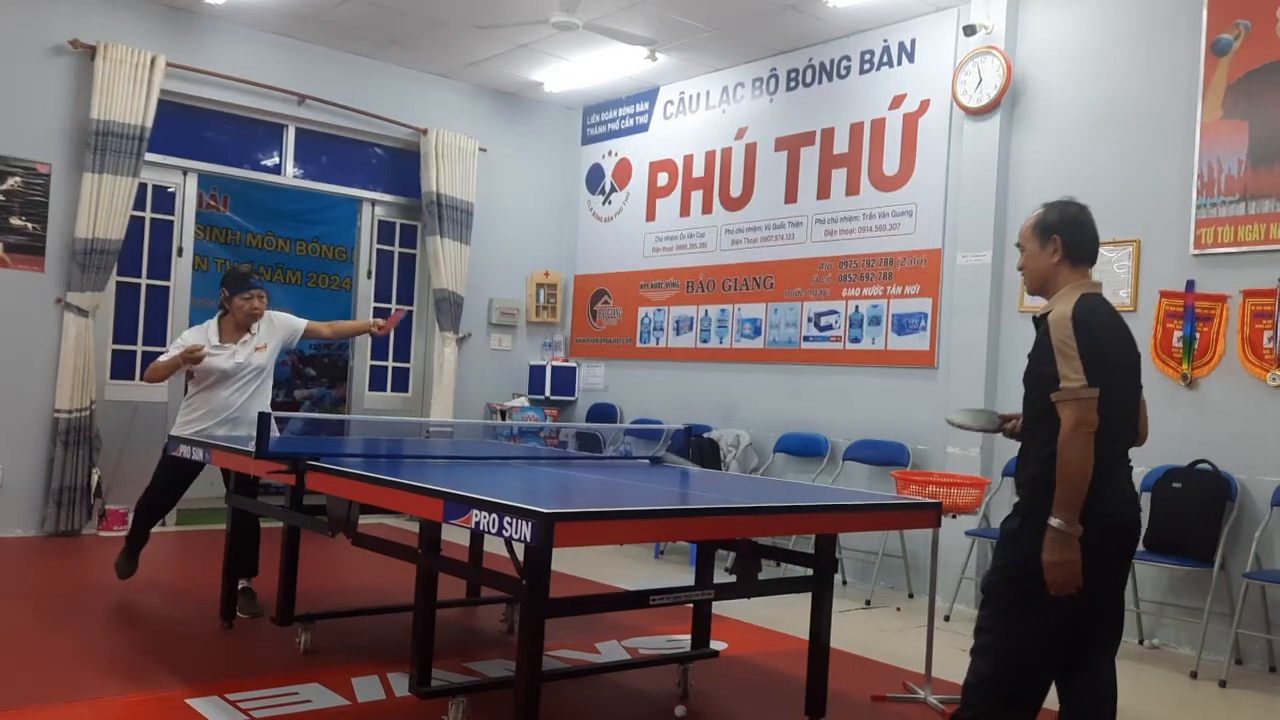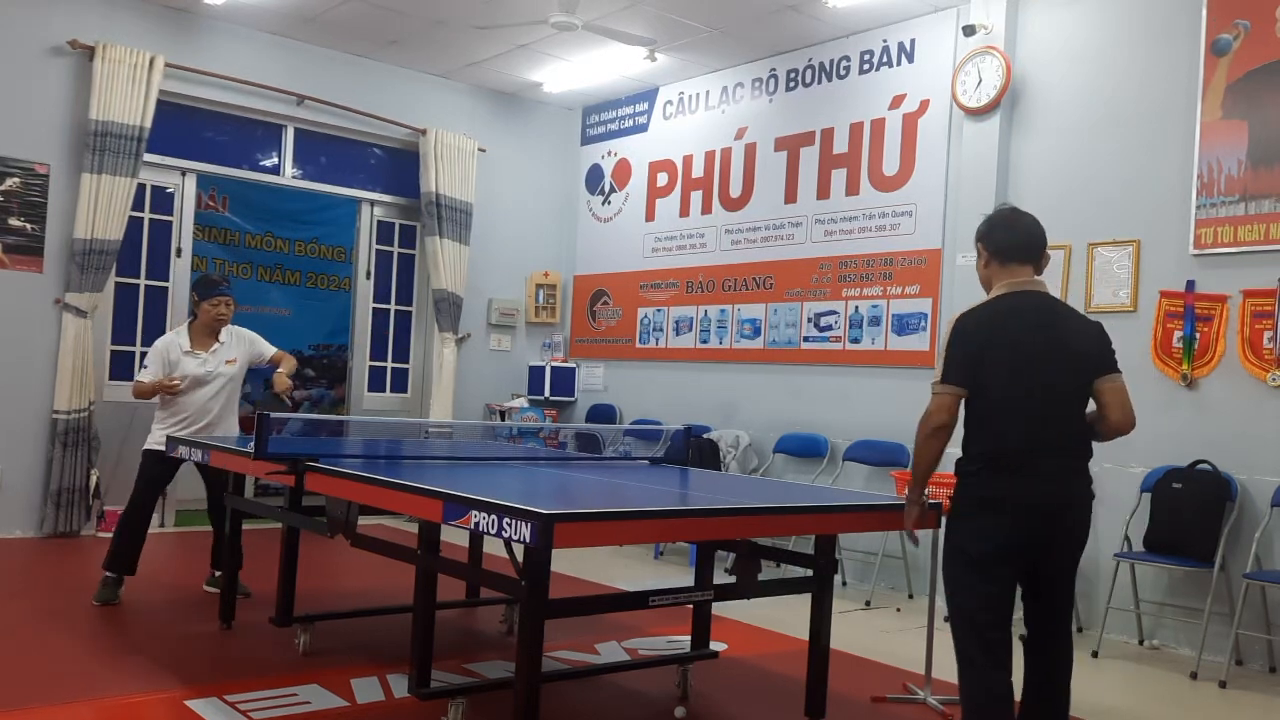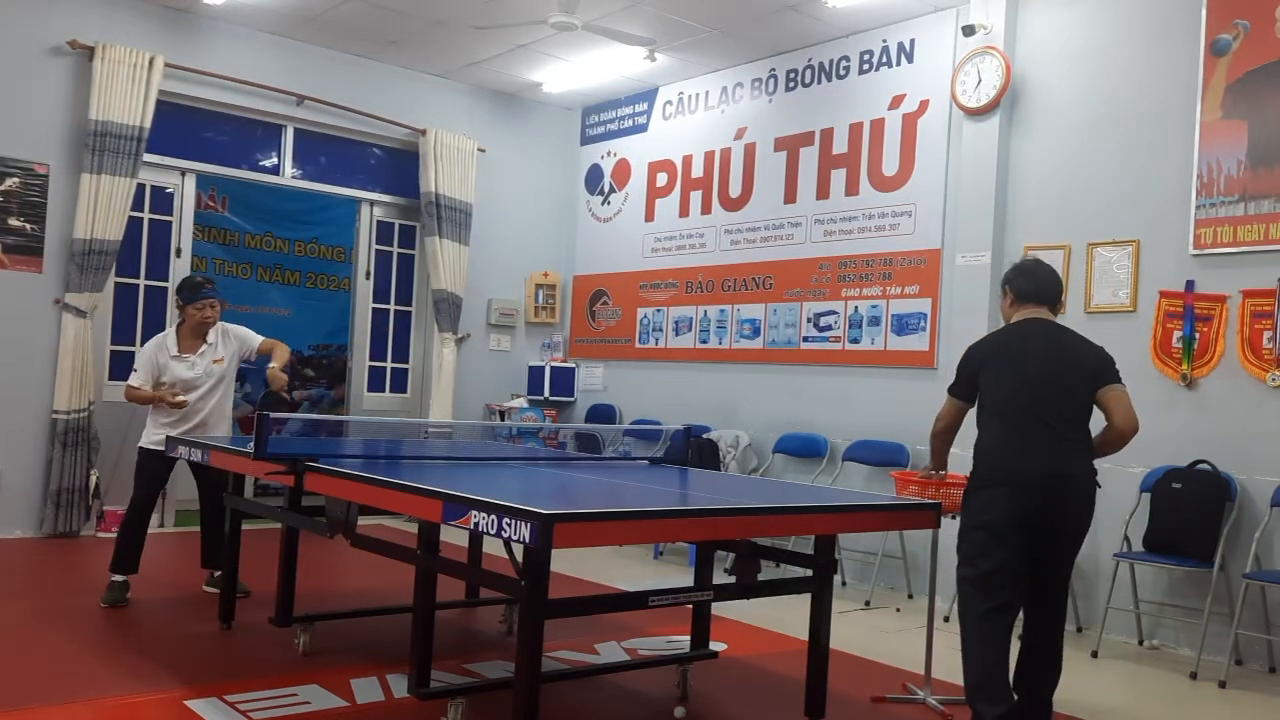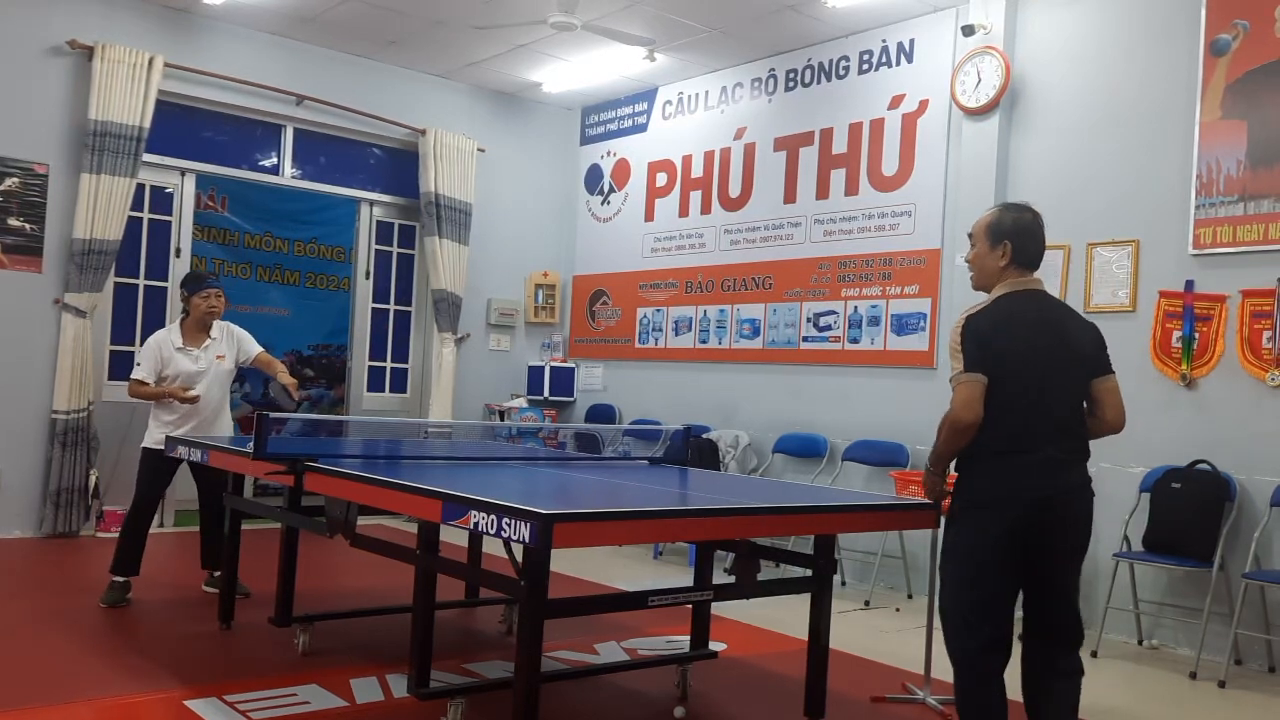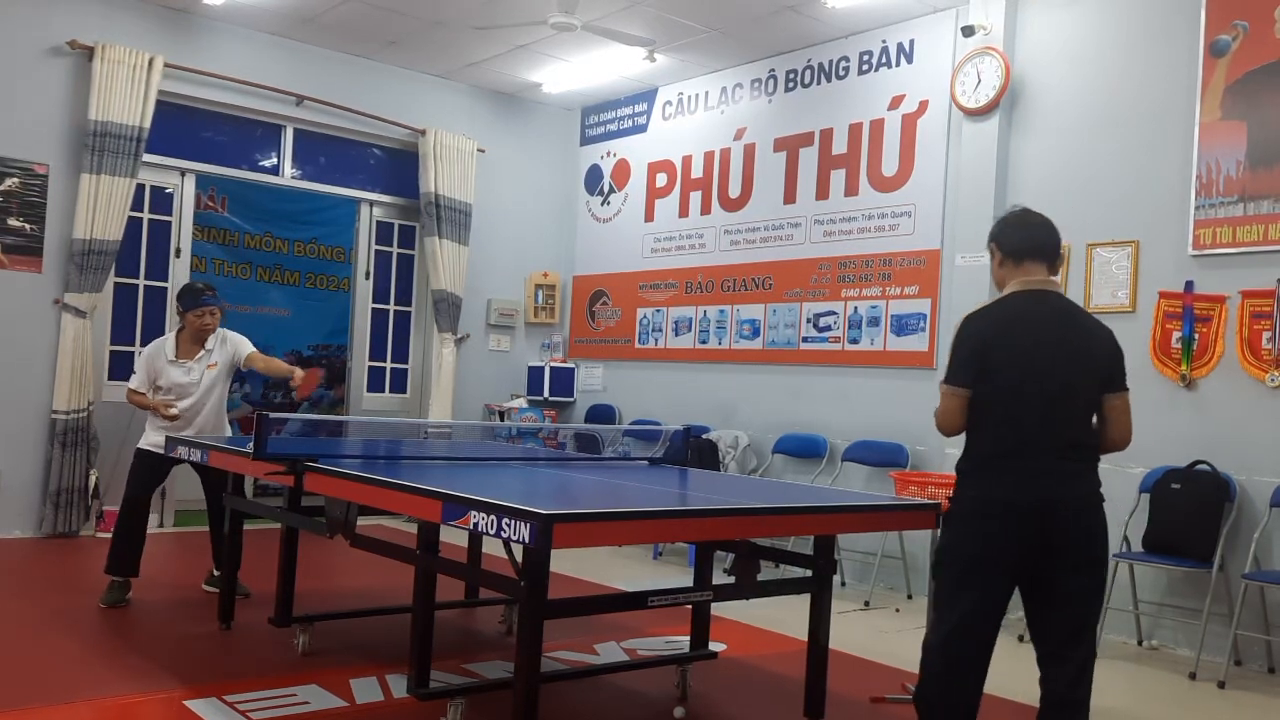
dt=1s
person 1, frame 1
left shoulder: (1066, 318)
right shoulder: (1113, 323)
left elbow: (1080, 427)
right elbow: (1135, 429)
left wrist: (1060, 527)
left hip: (1061, 521)
right hip: (1113, 517)
left knee: (1004, 663)
right knee: (1088, 667)
person 1, frame 2
left shoulder: (972, 325)
right shoulder: (1085, 329)
left elbow: (939, 422)
right elbow: (1119, 419)
left wrist: (915, 497)
left hip: (990, 507)
right hip: (1066, 505)
left knee: (983, 648)
right knee: (1051, 636)
person 1, frame 3
left shoulder: (986, 349)
right shoulder: (1090, 353)
left elbow: (944, 424)
right elbow: (1125, 425)
left wrist: (937, 465)
left hip: (1000, 489)
right hip: (1069, 493)
left knee: (987, 610)
right knee: (1046, 609)
person 1, frame 4
left shoulder: (979, 324)
right shoulder: (1081, 328)
left elbow: (965, 416)
right elbow: (1110, 417)
left wrist: (936, 466)
left hip: (992, 499)
right hip: (1066, 498)
left knee: (976, 635)
right knee: (1057, 639)
person 1, frame 5
left shoulder: (983, 324)
right shoulder: (1098, 335)
left elbow: (950, 422)
right elbow: (1117, 435)
left wrist: (948, 401)
left hip: (990, 506)
right hip: (1072, 510)
left knee: (956, 641)
right knee: (1067, 657)
person 2, frame 1
left shoulder: (276, 326)
right shoulder: (197, 336)
left elbow: (326, 329)
right elbow: (150, 375)
left wrist: (368, 326)
right wrist: (182, 359)
left hip: (243, 440)
right hip: (192, 435)
left knee: (246, 512)
right knee: (157, 499)
left ankle: (243, 584)
right ankle: (133, 546)
person 2, frame 2
left shoulder: (243, 339)
right shoulder: (168, 344)
left elbow: (286, 358)
right elbow: (139, 390)
left wrist: (282, 373)
right wrist: (157, 387)
left hip: (219, 440)
right hip: (168, 438)
left knee: (226, 508)
right knee: (140, 505)
left ankle: (219, 573)
right ankle: (113, 576)
person 2, frame 3
left shoulder: (232, 336)
right shoulder: (156, 347)
left elbow: (278, 347)
right elbow: (132, 392)
left wrist: (276, 366)
right wrist: (160, 397)
left hip: (212, 438)
right hip: (162, 438)
left knee: (219, 505)
right knee: (141, 504)
left ankle: (217, 572)
right ankle: (119, 578)
person 2, frame 4
left shoulder: (232, 335)
right shoulder: (160, 341)
left elbow: (265, 361)
right elbow: (135, 388)
left wrist: (282, 373)
right wrist: (170, 393)
left hip: (214, 439)
right hip: (165, 438)
left knee: (217, 506)
right knee: (143, 505)
left ankle: (217, 573)
right ankle: (121, 578)
person 2, frame 5
left shoulder: (229, 342)
right shoulder: (155, 351)
left elbow: (260, 362)
right elbow: (134, 394)
left wrist: (292, 371)
right wrist: (155, 406)
left hip: (213, 440)
right hip: (161, 440)
left knee: (229, 503)
right knee: (133, 502)
left ankle: (220, 573)
right ankle: (120, 579)
